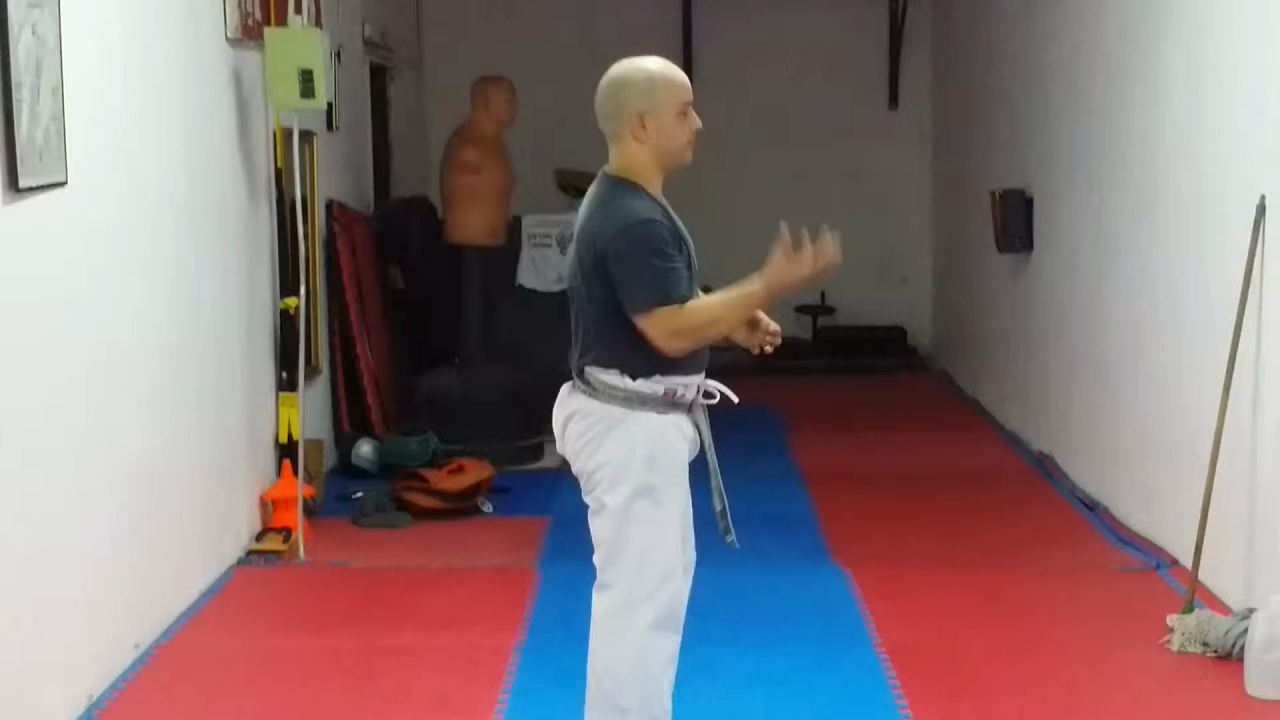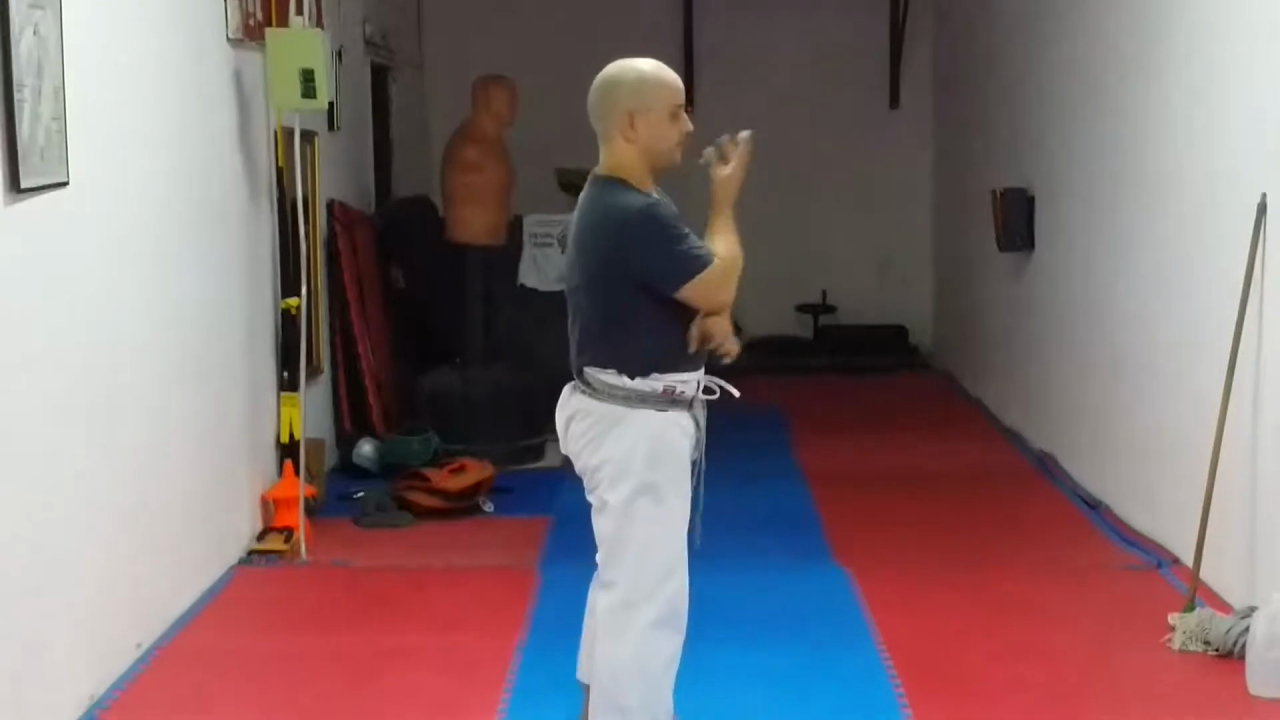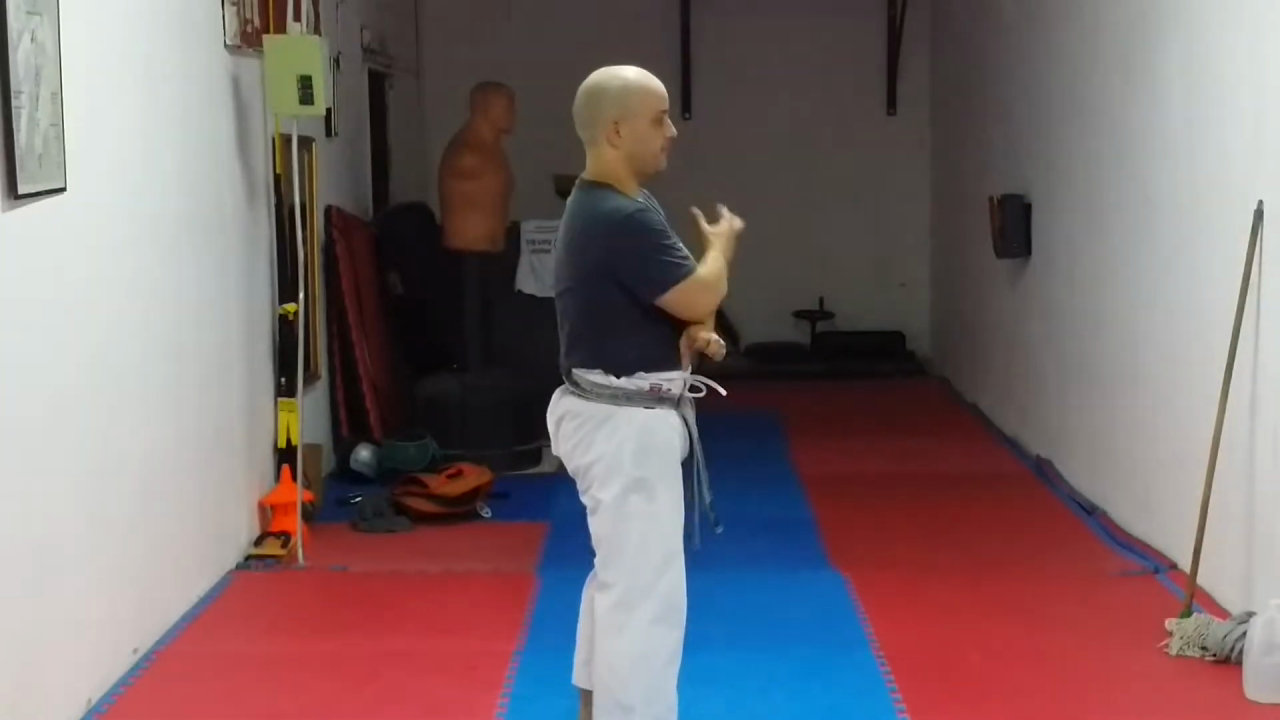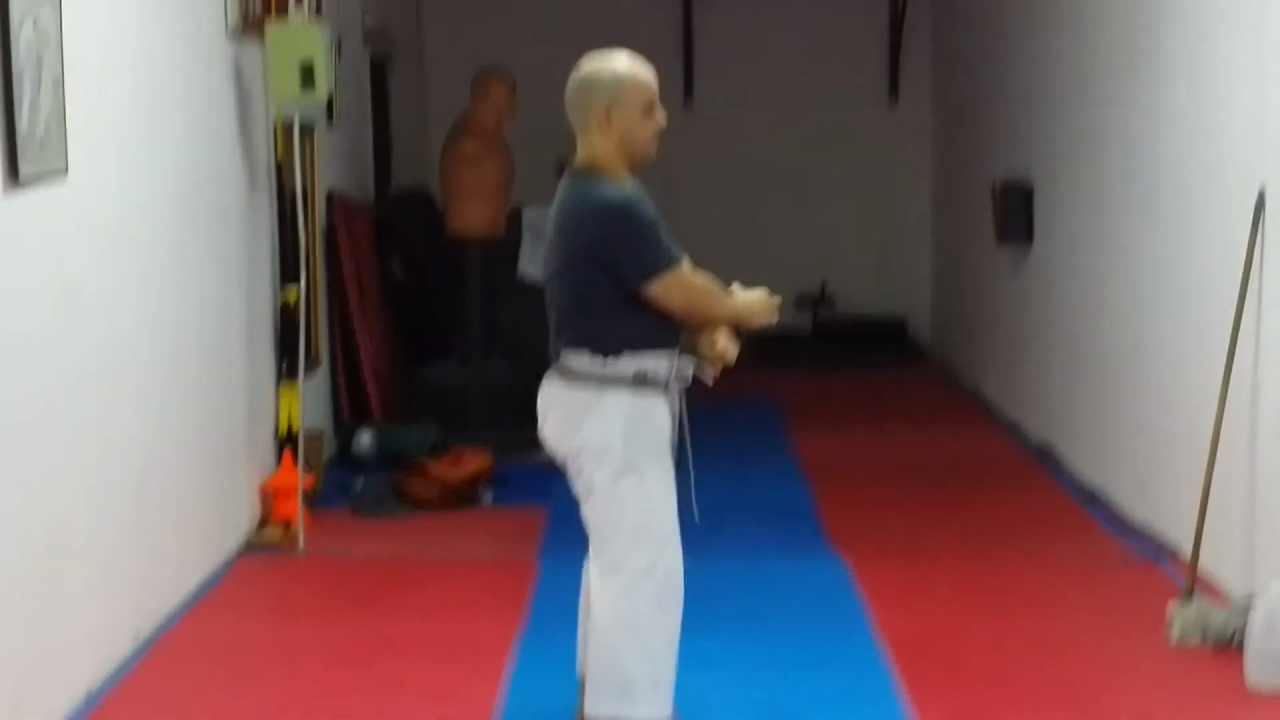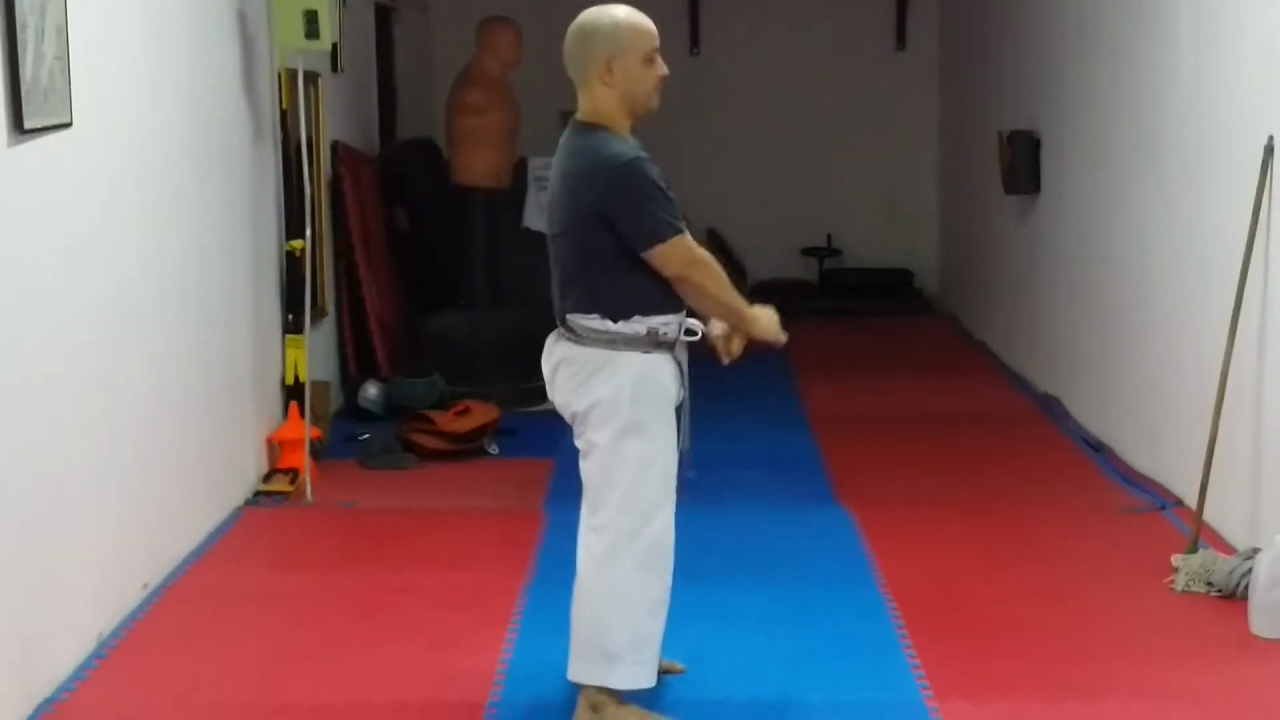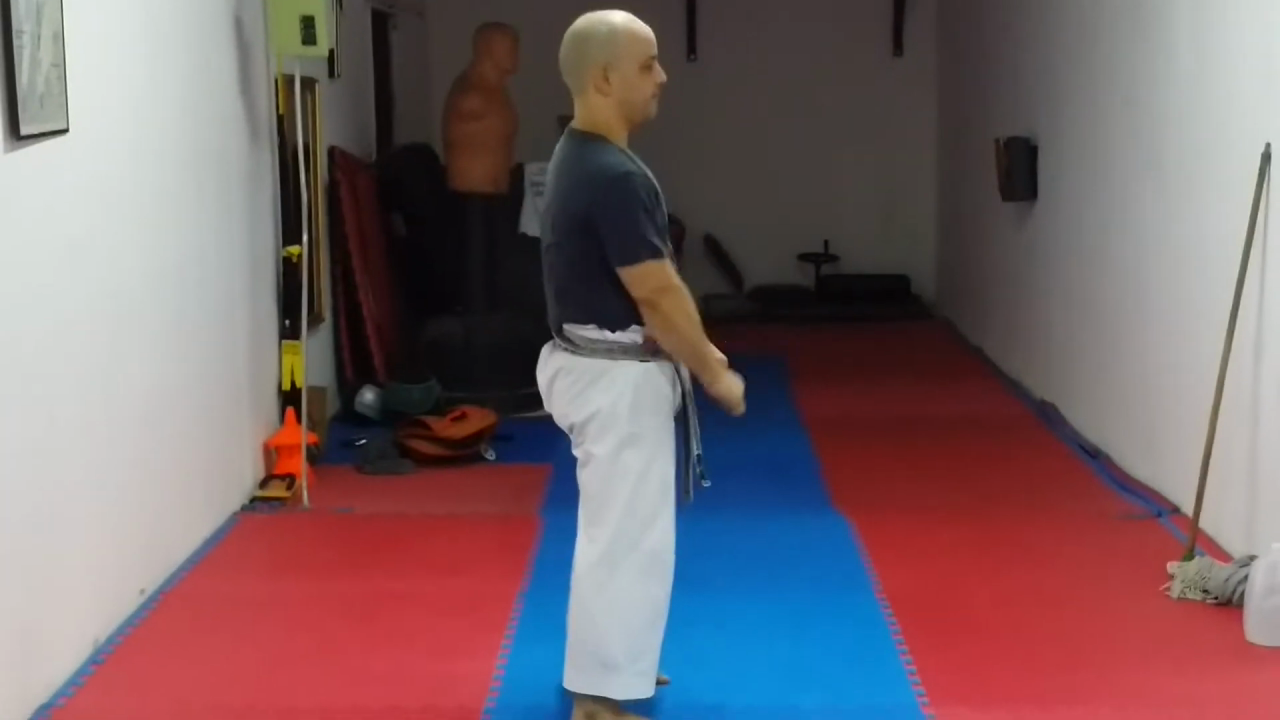
dt=0.3s
person 1, frame 1
left shoulder: (626, 203)
right shoulder: (631, 221)
right elbow: (674, 332)
left wrist: (739, 320)
right wrist: (770, 286)
left hip: (634, 418)
right hip: (632, 427)
left knee: (655, 570)
right knee: (642, 583)
person 1, frame 2
left shoulder: (617, 202)
right shoulder: (631, 215)
left elbow: (687, 288)
right elbow: (715, 288)
left wrist: (711, 324)
right wrist: (725, 202)
left hip: (631, 415)
right hip: (635, 424)
left knee: (631, 569)
right knee: (646, 582)
person 1, frame 3
left shoulder: (610, 207)
right shoulder: (618, 219)
left elbow: (673, 297)
right elbow: (698, 294)
left wrist: (696, 330)
right wrist: (721, 247)
left hip: (619, 416)
right hip: (626, 423)
left knee: (622, 568)
right knee: (646, 582)
person 1, frame 4
left shoulder: (595, 196)
right shoulder: (608, 206)
left elbow: (664, 287)
right elbow: (684, 293)
left wrist: (710, 330)
right wrist: (742, 310)
left hip: (612, 400)
right hip: (613, 407)
left knee: (617, 554)
right knee: (644, 564)
person 1, frame 5
left shoulder: (590, 150)
right shoulder: (616, 164)
left elbow: (657, 263)
right elbow: (683, 264)
left wrist: (716, 315)
right wrist: (747, 316)
left hip: (614, 359)
right hip: (621, 368)
left knee: (624, 515)
right knee: (629, 526)
left ankle: (615, 649)
person 1, frame 6
left shoulder: (587, 158)
right shoulder: (610, 175)
right elbow: (657, 294)
left wrist: (695, 353)
right wrist: (715, 373)
left hip: (604, 367)
right hip: (616, 376)
left knee: (617, 526)
right knee: (628, 536)
left ankle: (607, 660)
person 2, frame 1
left shoulder: (494, 144)
right shoulder: (468, 147)
left hip: (488, 251)
right hip: (469, 254)
left knee: (485, 328)
right knee: (472, 327)
person 2, frame 2
left shoulder: (496, 141)
right shoulder: (469, 145)
left hip: (490, 248)
right hip: (471, 251)
left ankle: (481, 368)
right ankle: (474, 371)
person 2, frame 3
left shoulder: (492, 150)
right shoulder: (466, 153)
left hip: (487, 257)
right hip: (468, 259)
left knee: (483, 331)
right knee: (471, 332)
person 2, frame 4
left shoulder: (493, 133)
right shoulder: (468, 137)
left hip: (489, 238)
right hip: (470, 241)
left knee: (487, 317)
right knee: (473, 316)
left ankle: (479, 362)
right ankle: (473, 363)
person 2, frame 5
left shoulder: (499, 85)
right shoulder: (473, 88)
left hip: (496, 194)
right hip: (475, 196)
left knee: (494, 268)
right knee: (479, 270)
left ankle: (489, 315)
person 2, frame 6
left shoulder: (496, 90)
right shoulder: (470, 94)
left hip: (493, 200)
right hip: (472, 204)
left knee: (492, 275)
right knee: (476, 276)
